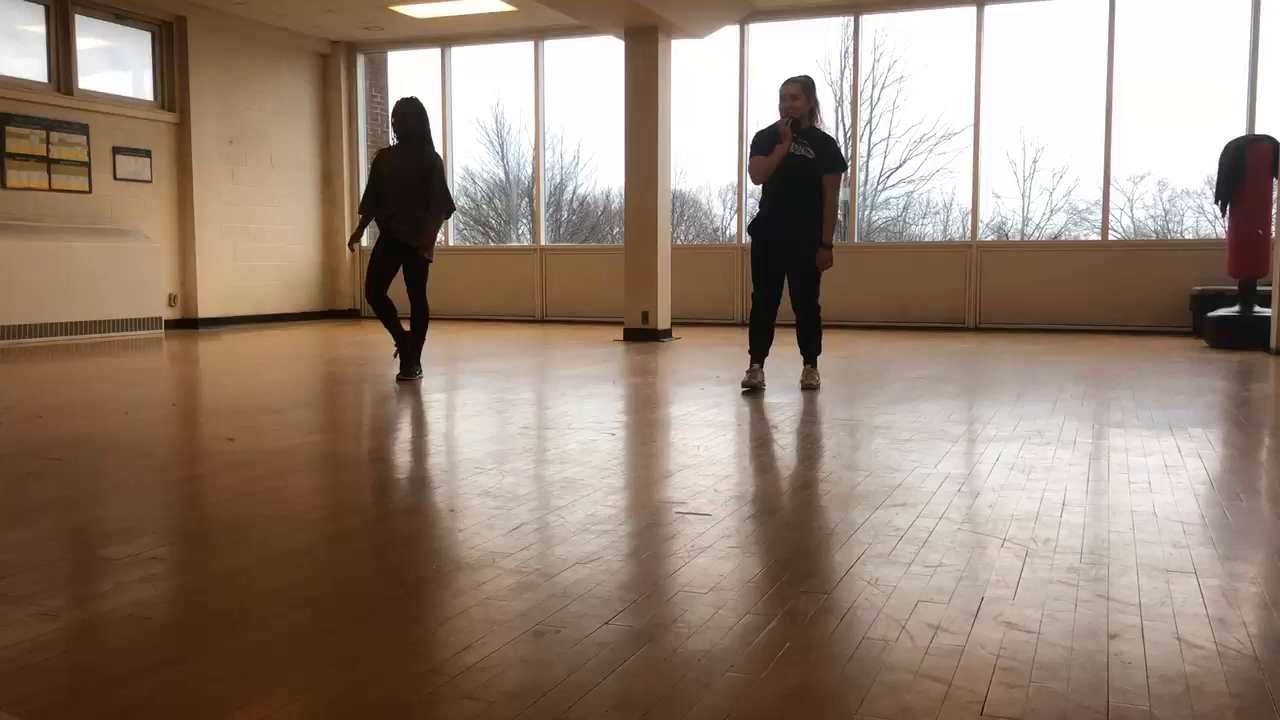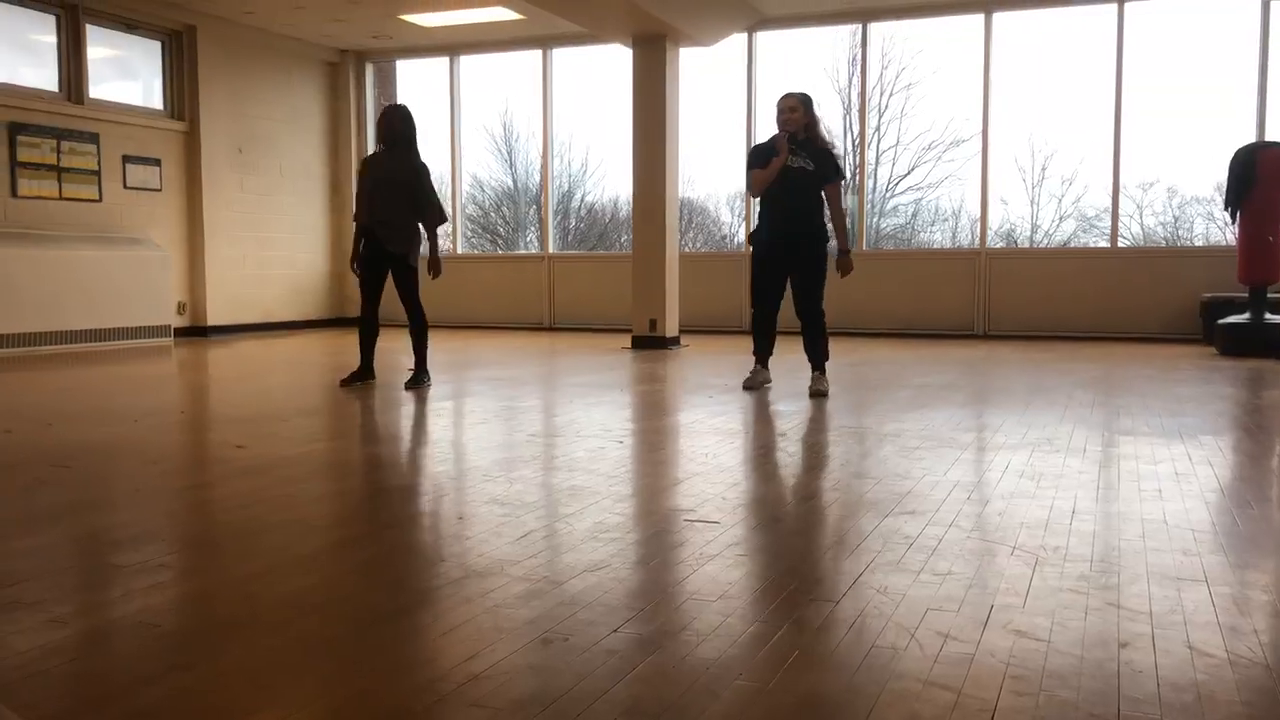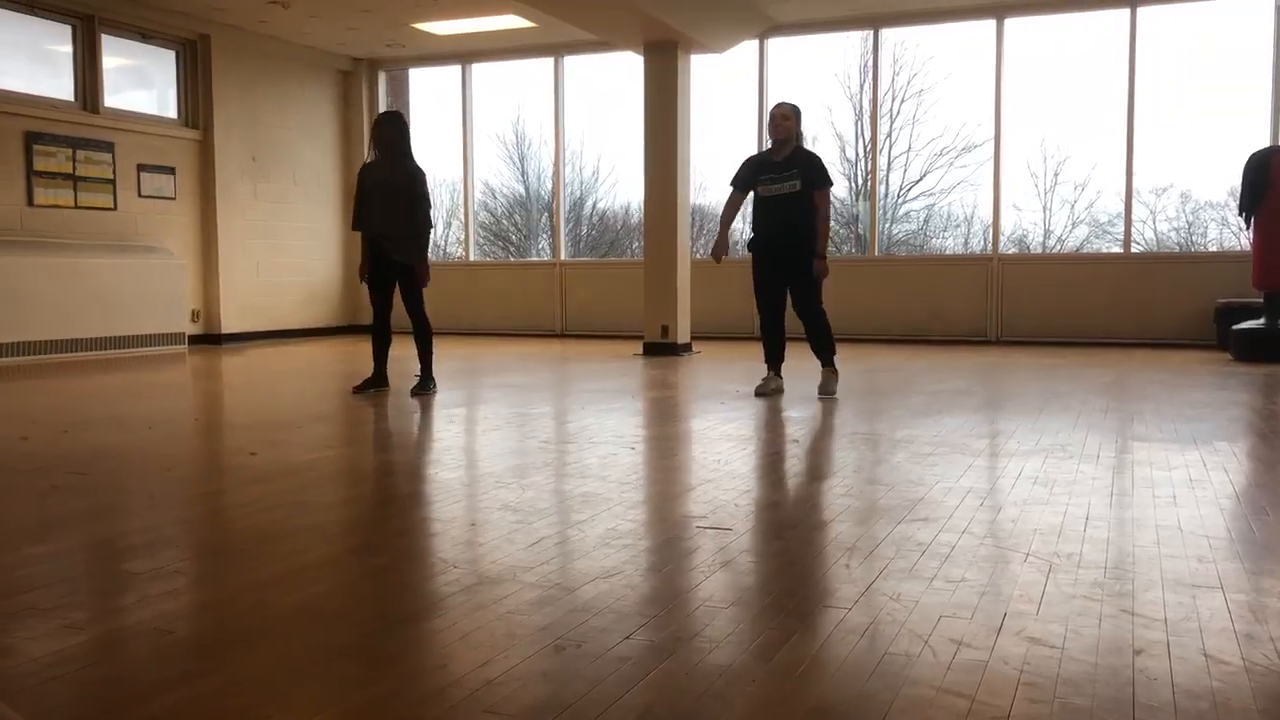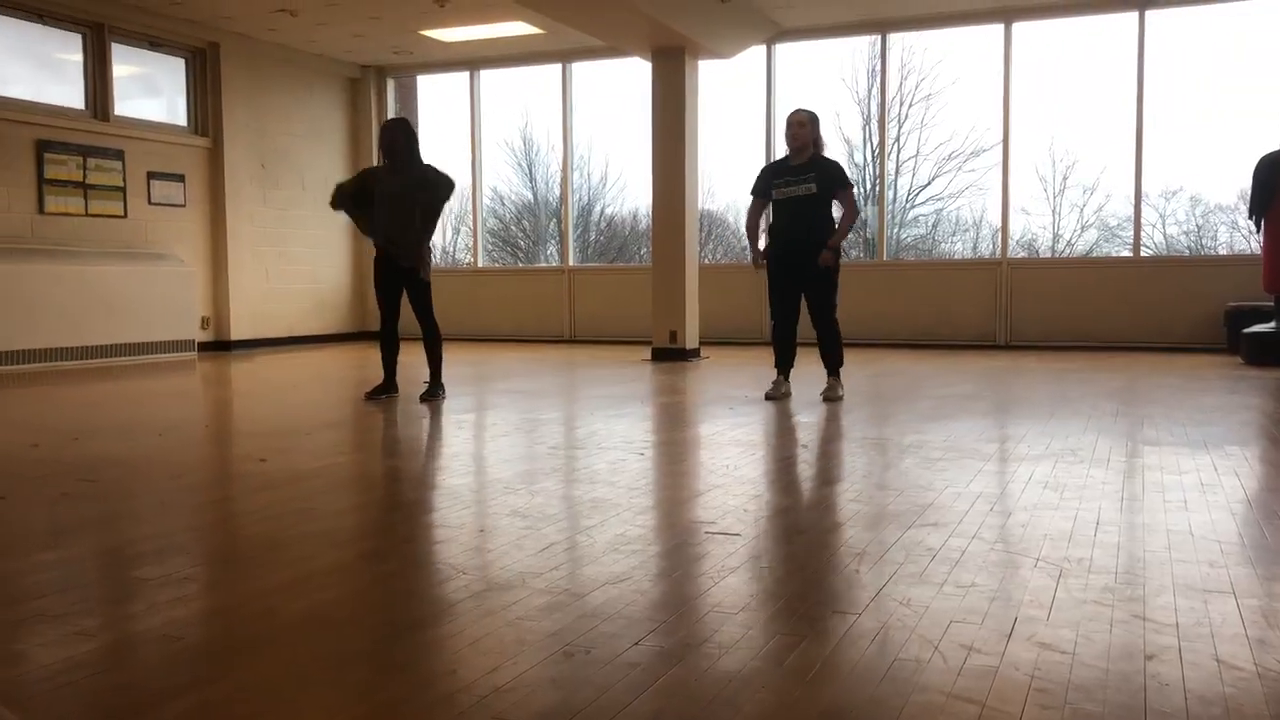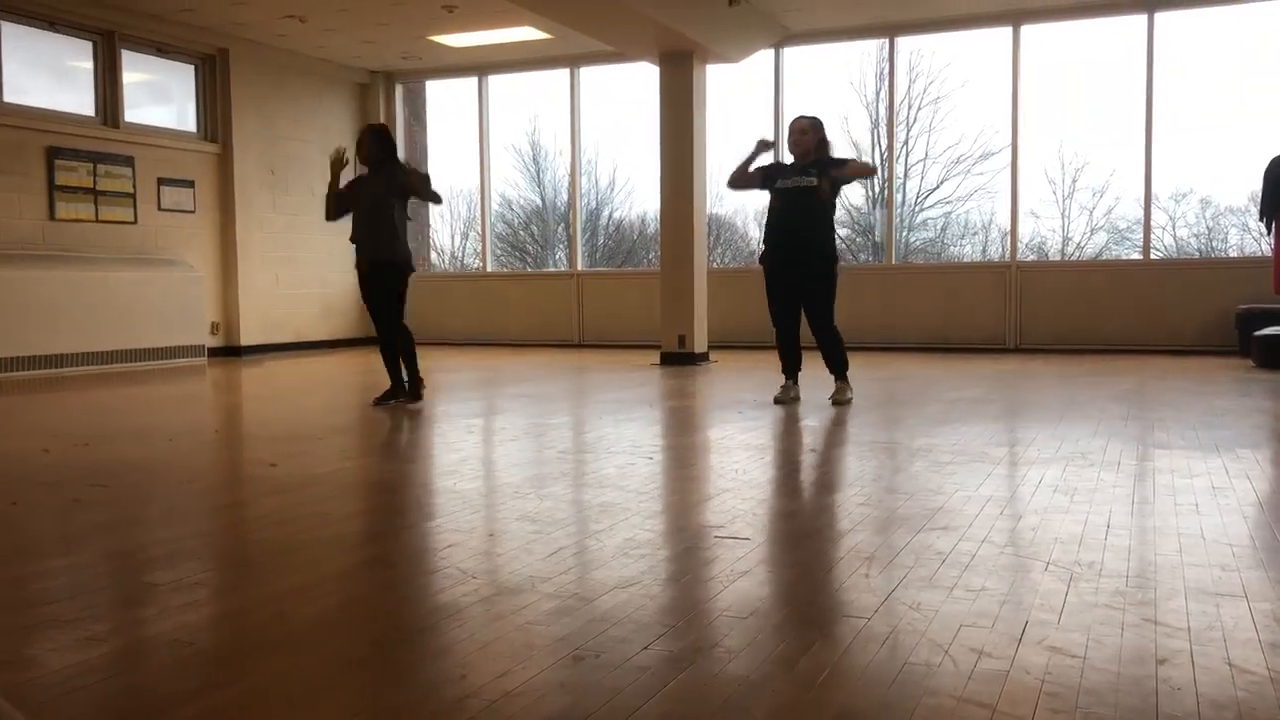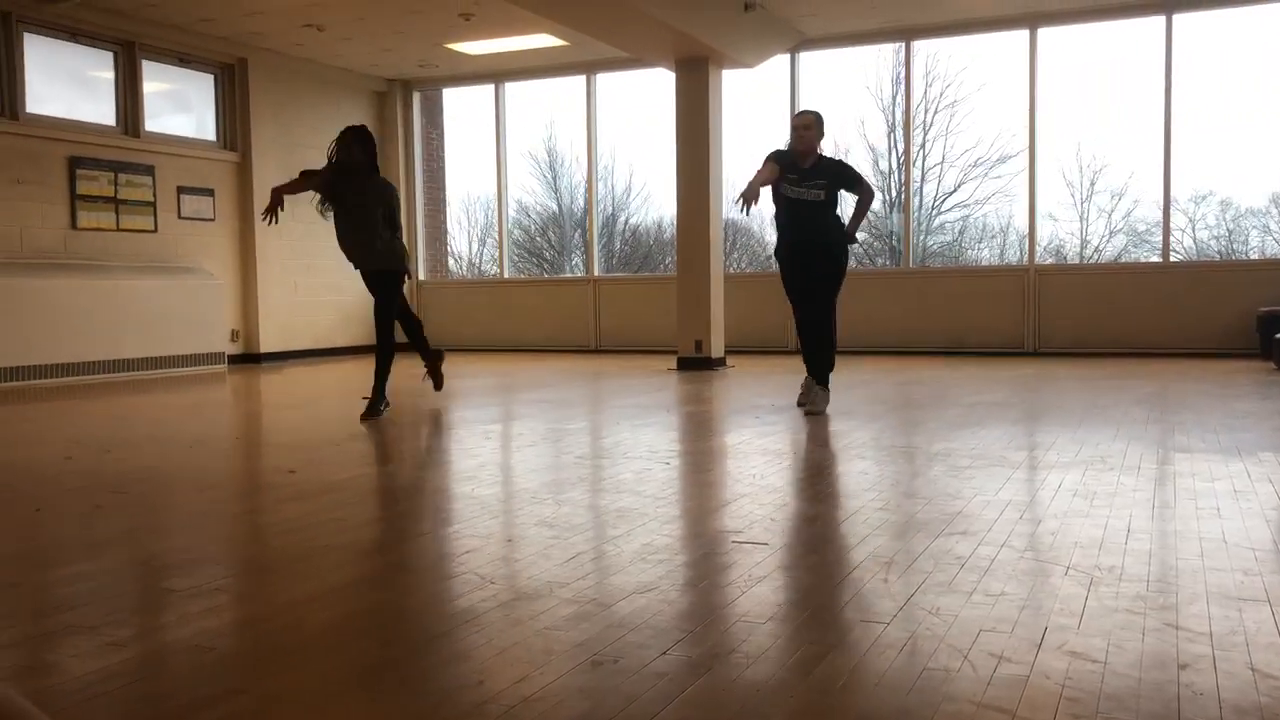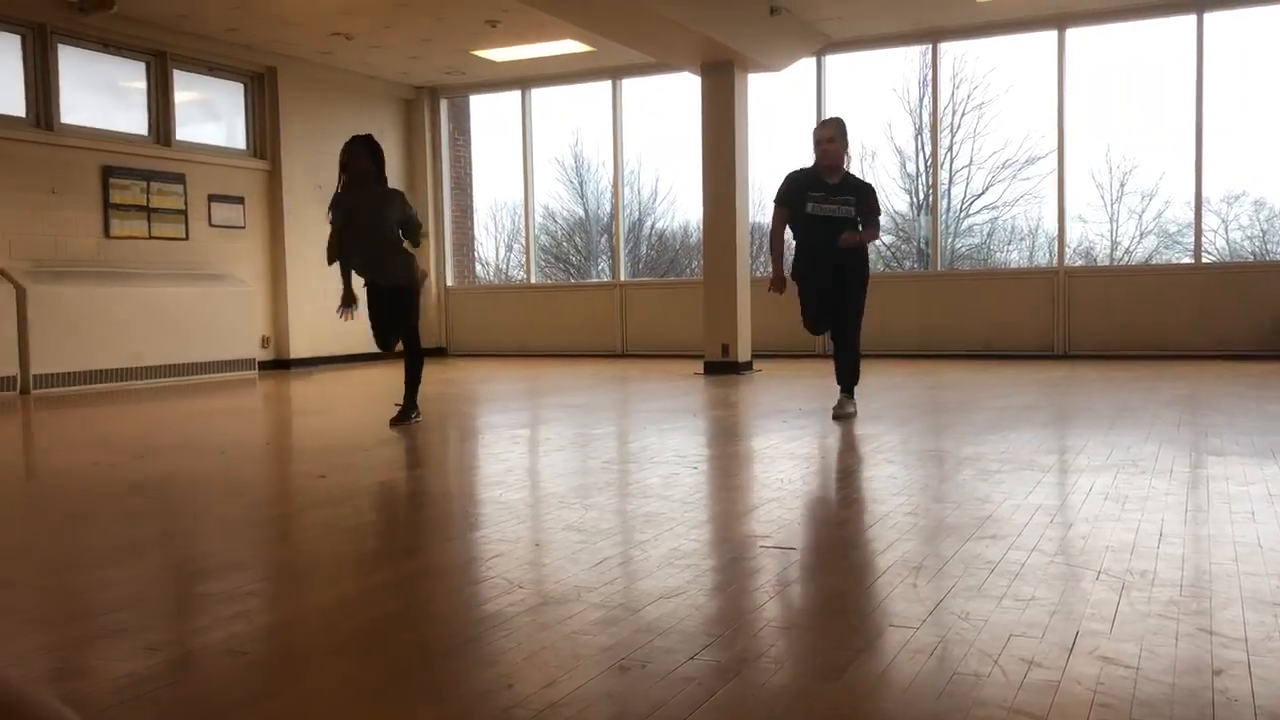
dt=0.4s
person 1, frame 1
left shoulder: (824, 145)
right shoulder: (765, 138)
left elbow: (831, 198)
right elbow: (757, 175)
left wrist: (826, 243)
right wrist: (784, 144)
left hip: (807, 237)
right hip: (768, 233)
left knee: (806, 303)
right knee: (763, 302)
left ankle: (810, 366)
right ankle: (756, 366)
person 1, frame 2
left shoulder: (821, 154)
right shoulder: (763, 152)
left elbow: (834, 204)
right elbow: (755, 188)
left wrist: (844, 249)
right wrist: (781, 156)
left hip: (808, 244)
right hip: (768, 242)
left knee: (810, 309)
right knee: (763, 307)
left ankle: (818, 373)
right ankle: (760, 366)
person 1, frame 3
left shoulder: (809, 162)
right shoulder: (754, 165)
left elbow: (822, 210)
right elbow: (733, 203)
left wrist: (821, 254)
right wrist: (722, 237)
left hip: (802, 252)
right hip: (765, 251)
left knee: (810, 311)
right knee: (769, 314)
left ankle: (829, 369)
right ankle: (773, 374)
person 1, frame 4
left shoulder: (827, 168)
right shoulder: (772, 172)
left elbow: (850, 210)
right elbow: (754, 213)
left wrist: (832, 246)
right wrist: (755, 248)
left hip: (819, 257)
right hip: (781, 257)
left knee: (824, 318)
right knee: (782, 319)
left ankle: (834, 378)
right ankle: (782, 378)
person 1, frame 5
left shoulder: (828, 167)
right shoulder: (776, 172)
left elbow: (868, 170)
right elbow: (734, 182)
left wrist: (838, 174)
right wrist: (756, 153)
left hip: (817, 259)
right hip: (777, 259)
left knee: (821, 322)
right knee: (784, 324)
left ankle: (842, 380)
right ankle: (790, 382)
person 1, frame 6
left shoulder: (835, 169)
right shoulder: (780, 161)
left elbow: (867, 194)
right elbow: (765, 175)
left wrist: (851, 228)
right wrist: (751, 188)
left hip: (829, 254)
right hip: (791, 254)
left knee: (822, 316)
right knee: (804, 317)
left ankle: (820, 386)
right ankle: (811, 375)
person 1, frame 7
left shoulder: (860, 189)
right shoulder: (797, 182)
left elbow: (873, 230)
right elbow: (777, 226)
left wrist: (857, 237)
right wrist: (777, 269)
left hip: (850, 270)
right hip: (810, 268)
left knee: (845, 332)
right knee: (817, 325)
left ankle: (847, 395)
person 2, frame 1
left shoulder: (429, 159)
right shoulder: (384, 158)
left elbow: (440, 203)
right elbow: (372, 199)
left wrist: (432, 232)
right wrist: (360, 231)
left hip: (417, 237)
right hip: (388, 235)
left knee: (417, 297)
right knee: (373, 291)
left ankle: (413, 361)
right ankle: (402, 339)
person 2, frame 2
left shoulder: (415, 167)
right shoulder: (370, 164)
left elbow: (430, 212)
right elbow: (362, 209)
left wrist: (434, 252)
right wrist: (356, 247)
left hip: (404, 246)
right hip: (373, 244)
left knee: (411, 305)
right knee: (368, 306)
left ankle: (421, 369)
right ankle: (366, 367)
person 2, frame 3
left shoulder: (412, 173)
right shoulder: (368, 172)
left elbow: (423, 220)
right elbow: (363, 220)
left wrist: (423, 259)
right wrist: (364, 257)
left hip: (407, 254)
right hip: (378, 254)
left knee: (416, 313)
right knee: (380, 314)
left ankle: (427, 376)
right ankle: (379, 374)
person 2, frame 4
left shoulder: (420, 174)
right shoulder: (373, 176)
left elbow: (445, 187)
right elbow: (340, 198)
left wrist: (426, 228)
right wrist: (365, 221)
left hip: (414, 259)
right hip: (385, 258)
left knee: (425, 318)
right knee: (387, 321)
left ankle: (436, 382)
right ankle: (389, 381)
person 2, frame 5
left shoulder: (398, 176)
right shoulder: (356, 185)
left elbow: (433, 197)
right elbow: (331, 213)
left wrist: (421, 183)
right wrist: (336, 177)
left hip: (394, 260)
right hip: (366, 261)
left knee: (392, 321)
right knee: (382, 325)
left ankle: (414, 382)
right ankle: (398, 385)
person 2, frame 6
left shoulder: (383, 189)
right shoulder: (334, 179)
left elbow: (394, 230)
right elbow: (306, 181)
left wrist: (401, 262)
right wrist: (279, 192)
left hip: (388, 263)
right hip: (367, 265)
left knee: (384, 325)
right knee: (398, 310)
left ankle: (378, 396)
right ankle: (431, 359)
person 2, frame 7
left shoulder: (393, 198)
right shoulder: (342, 200)
left elbow: (416, 234)
right elbow: (339, 245)
right wrist: (347, 288)
left hip: (403, 275)
right hip: (375, 279)
left knee: (409, 338)
right knee: (385, 341)
left ankle: (410, 405)
